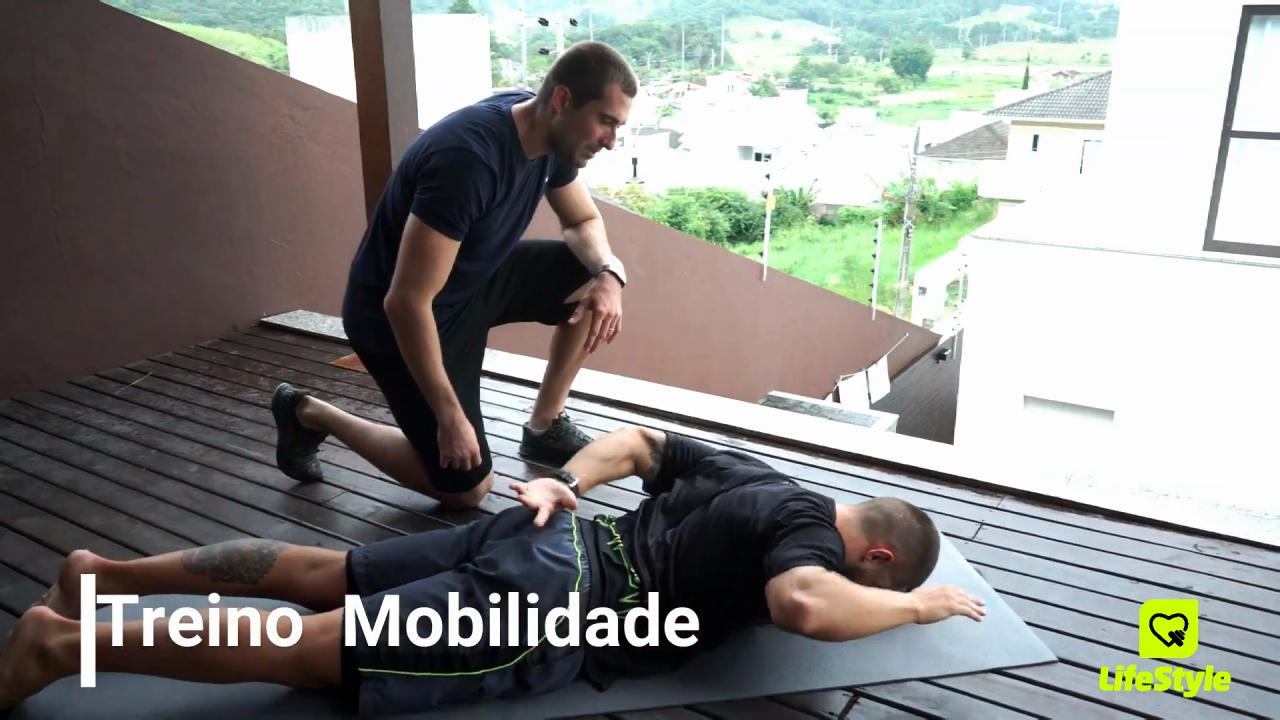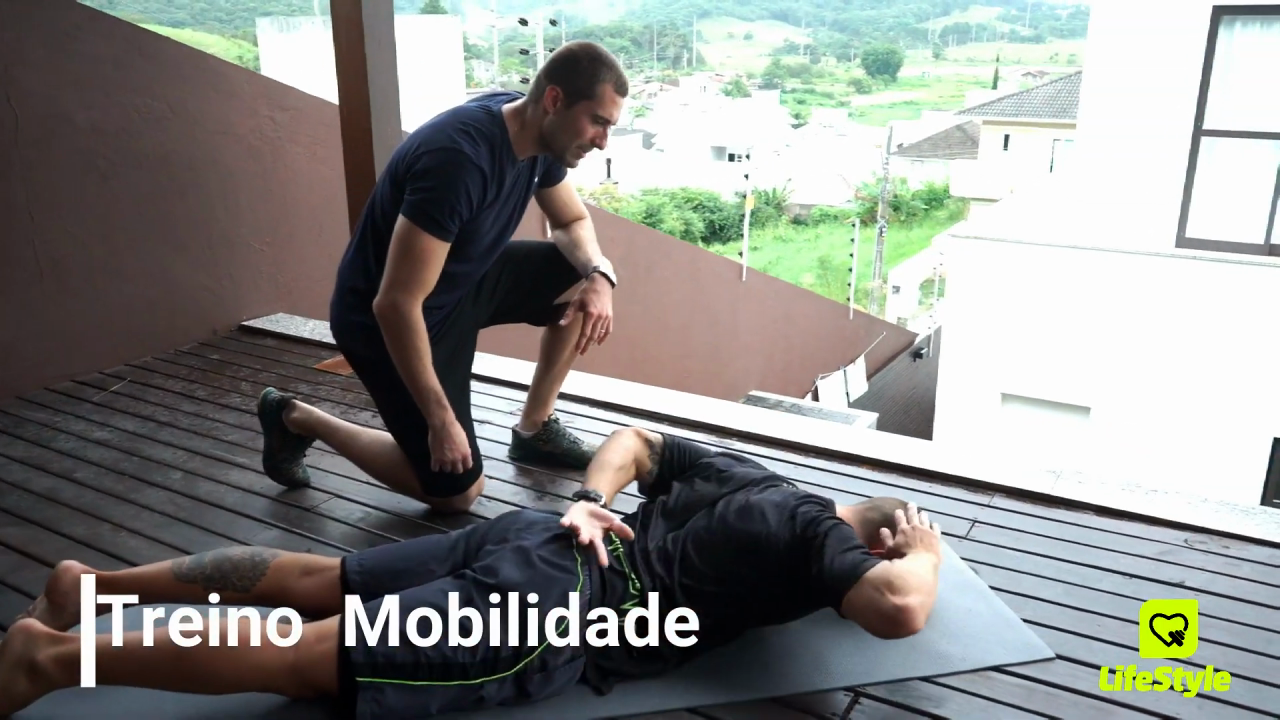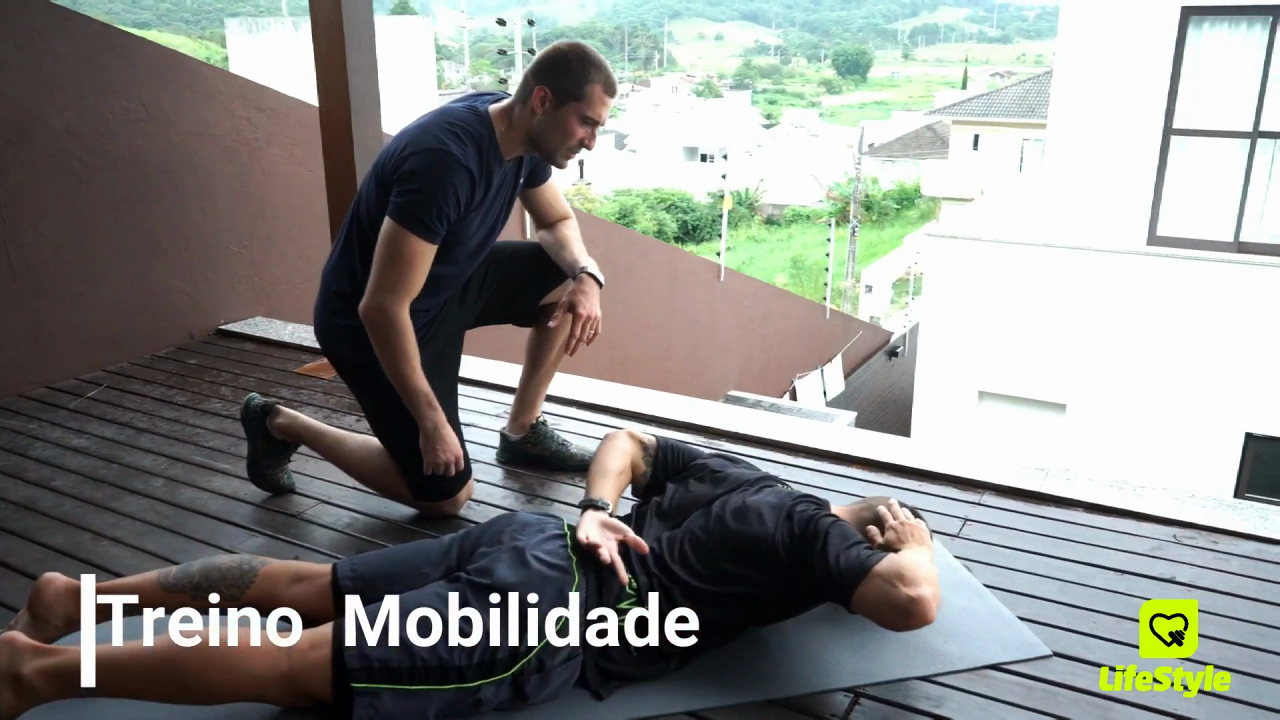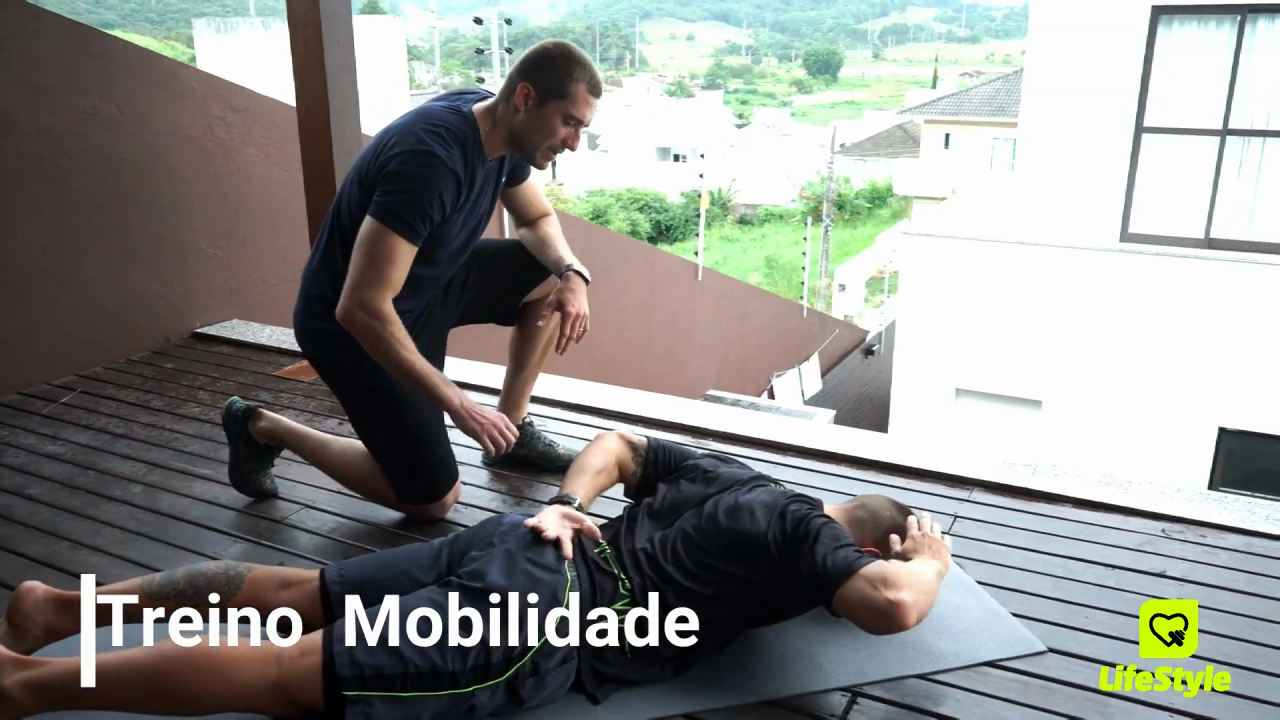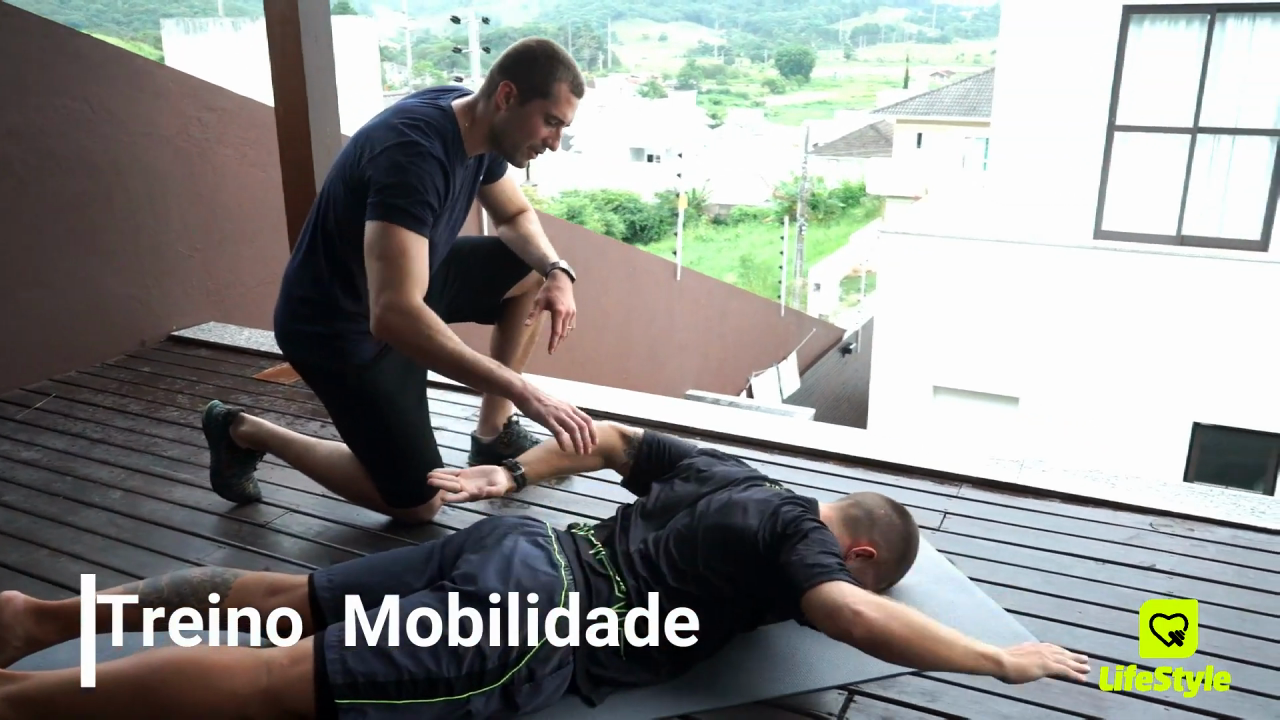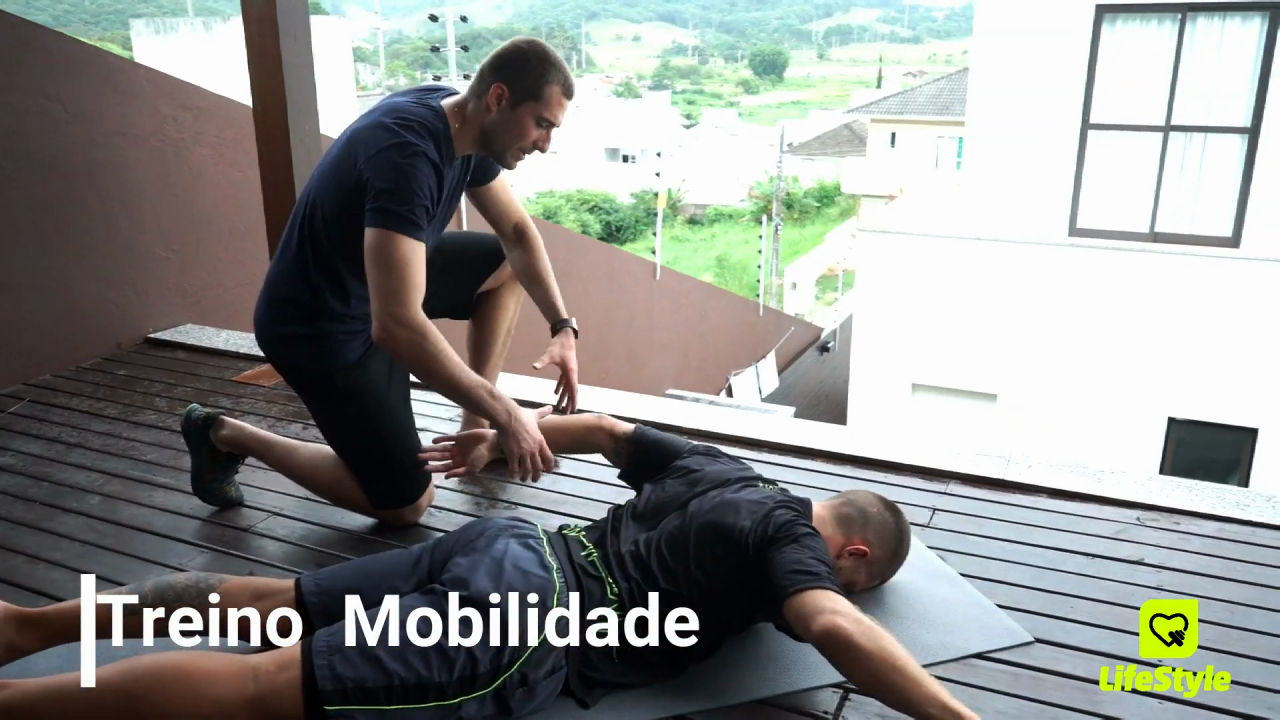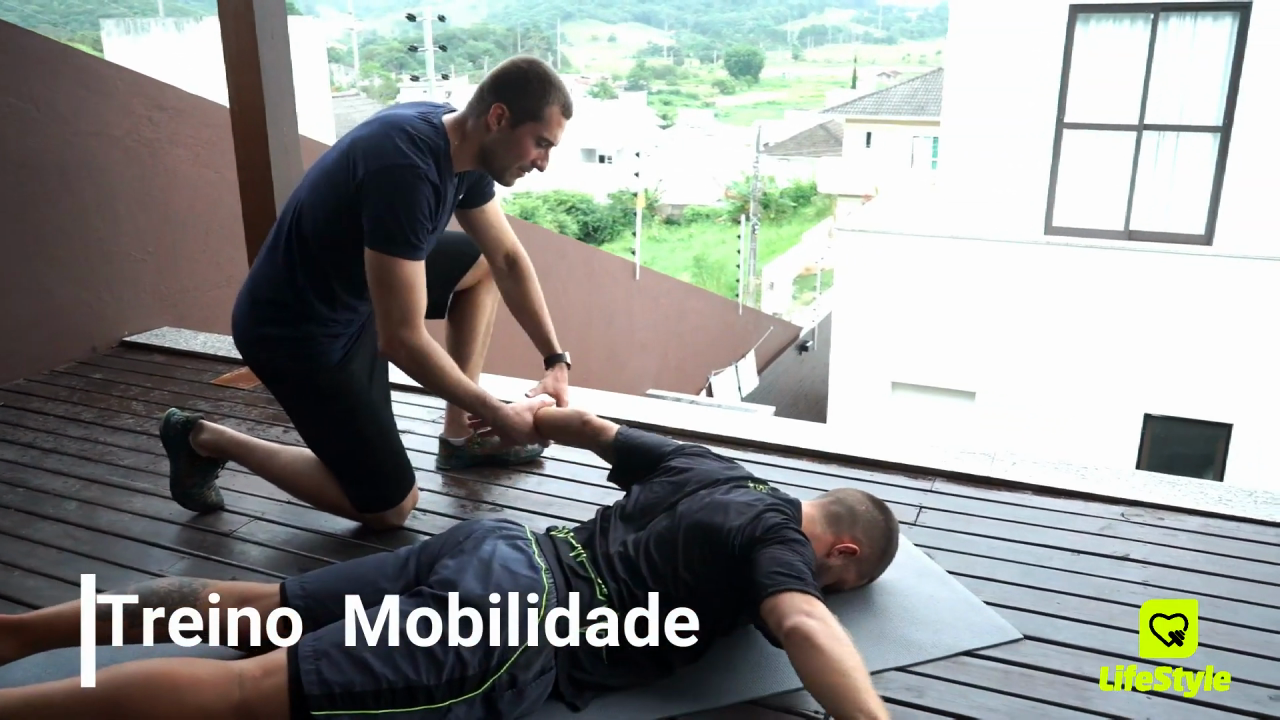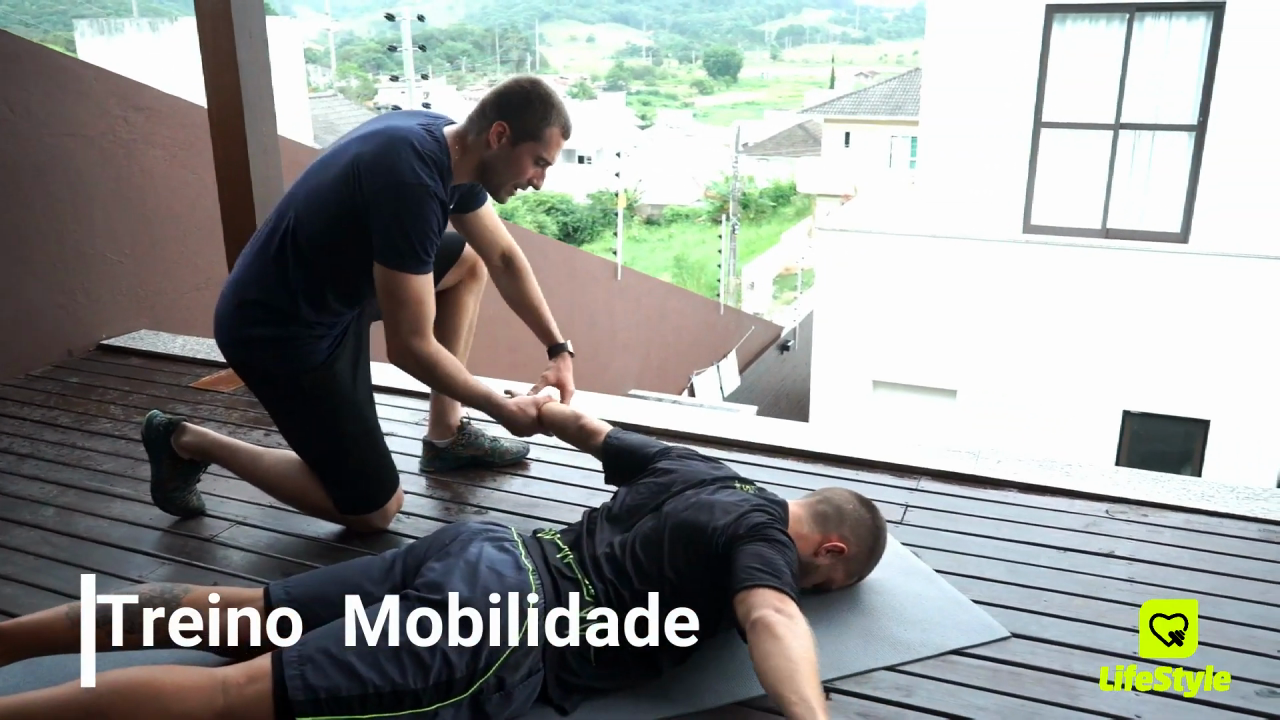
dt=0.2s
person 1, frame 1
left shoulder: (759, 475)
right shoulder: (815, 534)
left elbow: (639, 439)
right elbow: (797, 608)
left wrist: (562, 482)
right wrist: (925, 606)
left hip: (540, 543)
right hip: (546, 610)
left knee: (316, 578)
left ankle: (107, 572)
person 1, frame 2
left shoulder: (753, 474)
right shoulder: (822, 534)
left elbow: (635, 439)
right elbow: (899, 610)
left wrist: (588, 500)
right wrist: (929, 557)
left hip: (524, 546)
right hip: (544, 621)
left knee: (311, 587)
left ankle: (96, 583)
person 1, frame 3
left shoulder: (745, 474)
right shoulder: (817, 533)
left elbow: (625, 439)
right elbow: (909, 601)
left wrist: (596, 510)
right wrist: (915, 544)
left hip: (523, 543)
right hip: (538, 624)
left knee: (301, 593)
left ankle: (80, 595)
person 1, frame 4
left shoulder: (739, 475)
right shoulder: (808, 534)
left elbow: (617, 443)
right elbow: (894, 606)
left wrist: (567, 504)
right wrist: (930, 557)
left hip: (512, 550)
right hip: (535, 629)
left knee: (290, 598)
person 1, frame 5
left shoulder: (732, 475)
right shoulder: (798, 533)
left elbow: (606, 436)
right elbow: (858, 620)
left wrist: (510, 473)
left hip: (510, 547)
right hip: (530, 628)
left knee: (272, 599)
person 1, frame 6
left shoulder: (720, 470)
right shoulder: (793, 546)
left elbow: (599, 425)
right elbow: (838, 630)
left wrist: (491, 434)
left hip: (502, 549)
right hip: (517, 635)
left knee: (255, 605)
person 1, frame 7
left shoulder: (710, 469)
right shoulder: (780, 542)
left elbow: (587, 421)
right elbow: (807, 628)
left wrist: (513, 418)
left hip: (489, 551)
right hip: (507, 635)
left knee: (248, 613)
person 1, frame 8
left shoulder: (697, 469)
right shoulder: (767, 539)
left elbow: (585, 424)
right elbow: (772, 621)
left wrist: (528, 410)
left hip: (476, 553)
right hip: (492, 637)
left knee: (231, 616)
person 2, frame 1
left shoulder: (549, 132)
right shoulder: (468, 158)
left elbow: (584, 222)
right elbow: (406, 301)
left wrist: (608, 275)
right wrist: (450, 417)
right hip: (397, 317)
left knee: (600, 276)
right knee: (467, 487)
left ankle: (544, 427)
right ankle: (310, 414)
person 2, frame 2
left shoulder: (537, 132)
right shoulder: (458, 159)
left elbow: (573, 222)
right elbow: (395, 303)
left wrist: (599, 275)
right wrist: (441, 420)
right hip: (385, 319)
left knee: (588, 276)
right knee: (458, 491)
left ankle: (534, 430)
right ankle: (296, 419)
person 2, frame 3
left shoulder: (521, 132)
right shoulder: (445, 161)
left elbow: (558, 222)
right elbow: (381, 307)
left wrist: (586, 275)
right wrist: (432, 422)
right hip: (370, 323)
left knee: (574, 278)
right knee: (447, 495)
left ankle: (522, 432)
right ankle: (282, 425)
person 2, frame 4
left shoulder: (500, 128)
right shoulder: (429, 160)
left elbow: (537, 219)
right elbow: (359, 308)
left wrist: (572, 271)
right wrist: (455, 405)
right hip: (354, 326)
left knee: (555, 276)
right knee: (433, 499)
left ankle: (512, 429)
right ankle: (264, 429)
person 2, frame 5
left shoulder: (478, 123)
right shoulder: (413, 156)
left elbow: (515, 215)
right elbow: (393, 316)
left wrist: (557, 269)
right wrist: (524, 393)
right hip: (334, 325)
left knee: (535, 272)
right knee: (419, 502)
left ankle: (493, 433)
right ankle: (244, 433)
person 2, frame 6
left shoulder: (464, 124)
right shoulder: (405, 155)
left elbow: (516, 231)
right elbow: (396, 326)
left wrist: (563, 326)
right wrist: (506, 415)
right hip: (320, 326)
left knee: (511, 265)
right knee: (406, 503)
left ankle: (475, 433)
right ankle: (226, 437)
person 2, frame 7
left shoulder: (459, 141)
right shoulder: (407, 171)
left elbow: (508, 258)
right elbow: (402, 340)
left wrist: (555, 360)
right wrist: (498, 416)
right hip: (297, 331)
left knee: (484, 264)
right knee: (390, 507)
left ankle: (459, 437)
right ankle: (206, 441)
person 2, frame 8
left shoulder: (449, 145)
right shoulder: (412, 183)
left elbow: (504, 258)
right elbow: (410, 347)
left wrist: (558, 350)
right wrist: (503, 410)
right hip: (277, 330)
left knee: (469, 262)
right knee: (375, 510)
left ankle: (445, 437)
right ankle: (187, 443)
